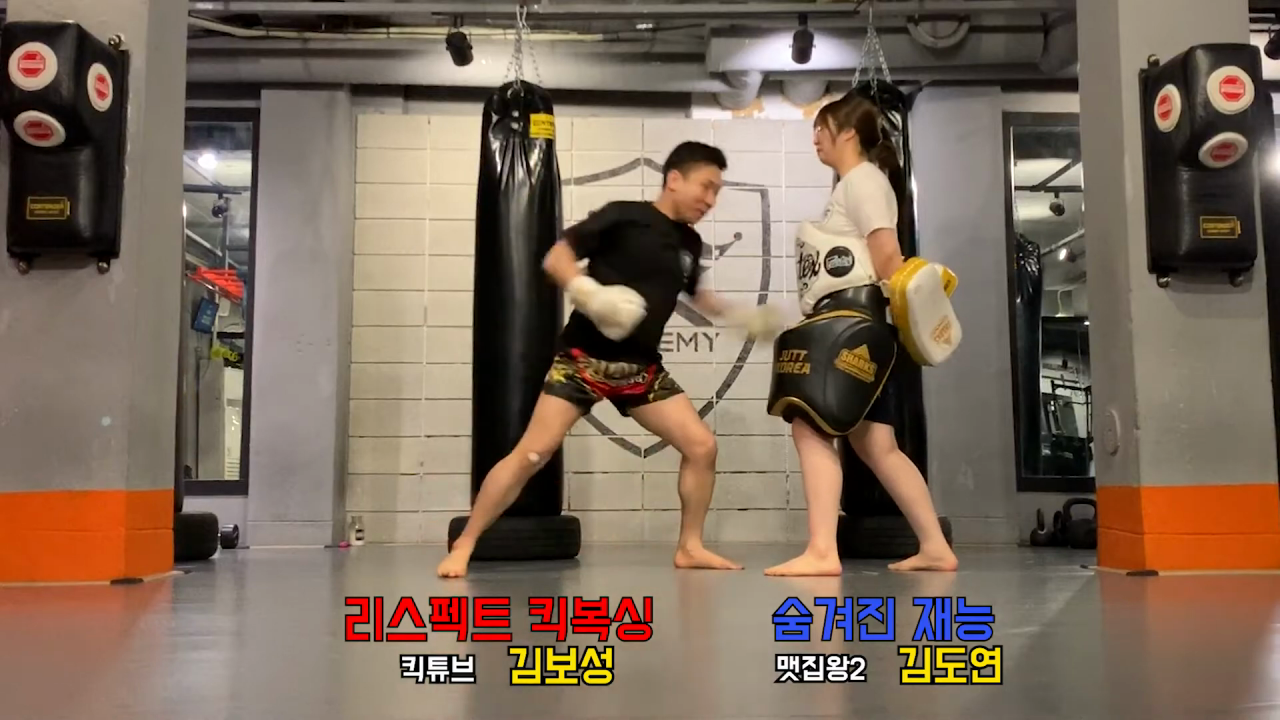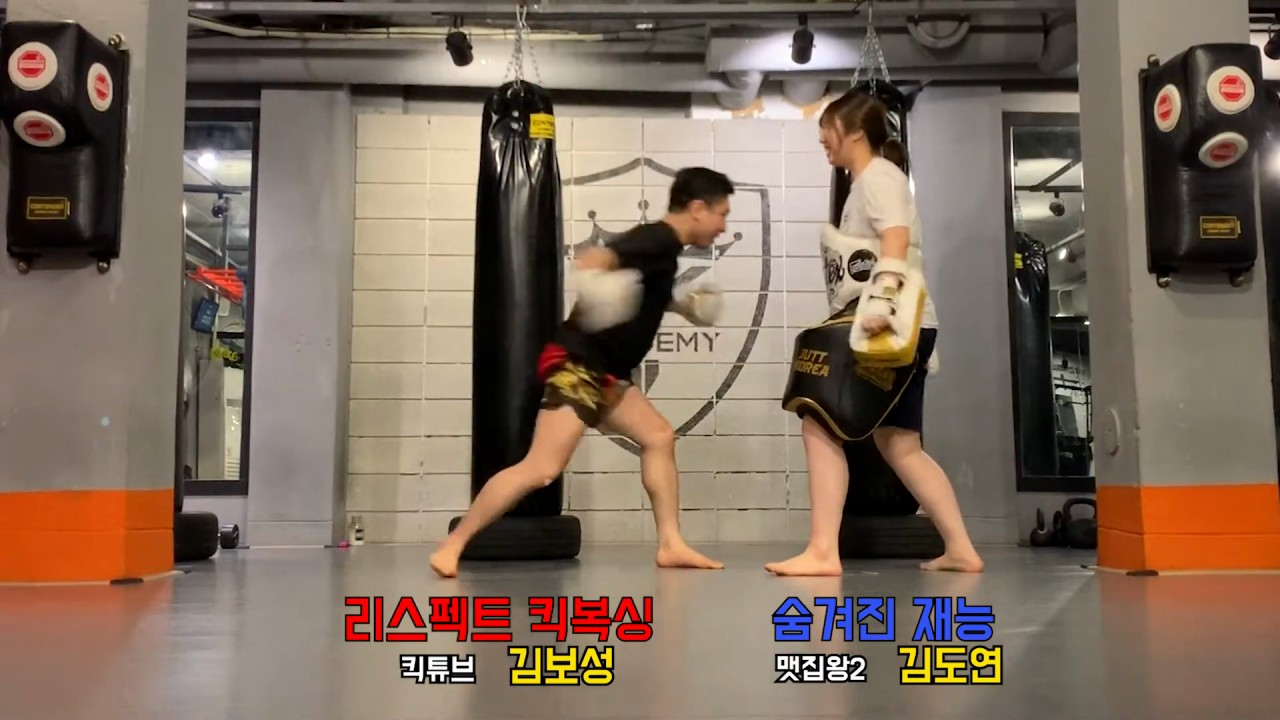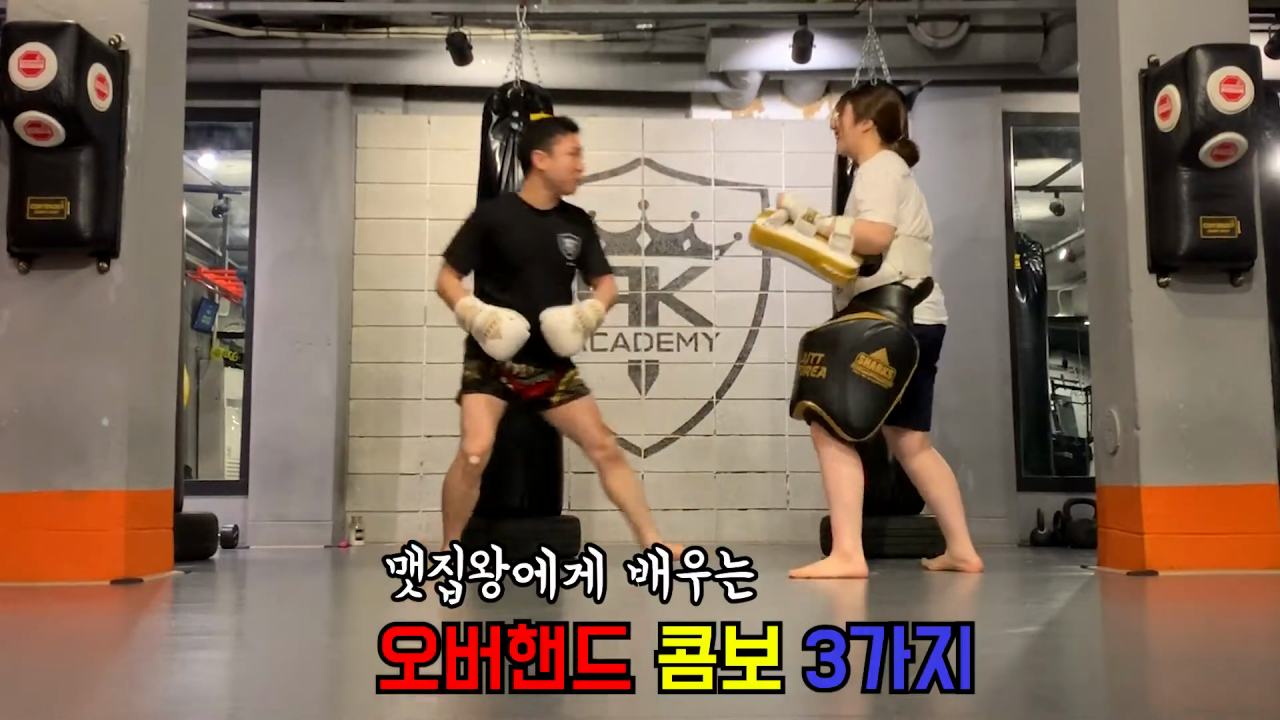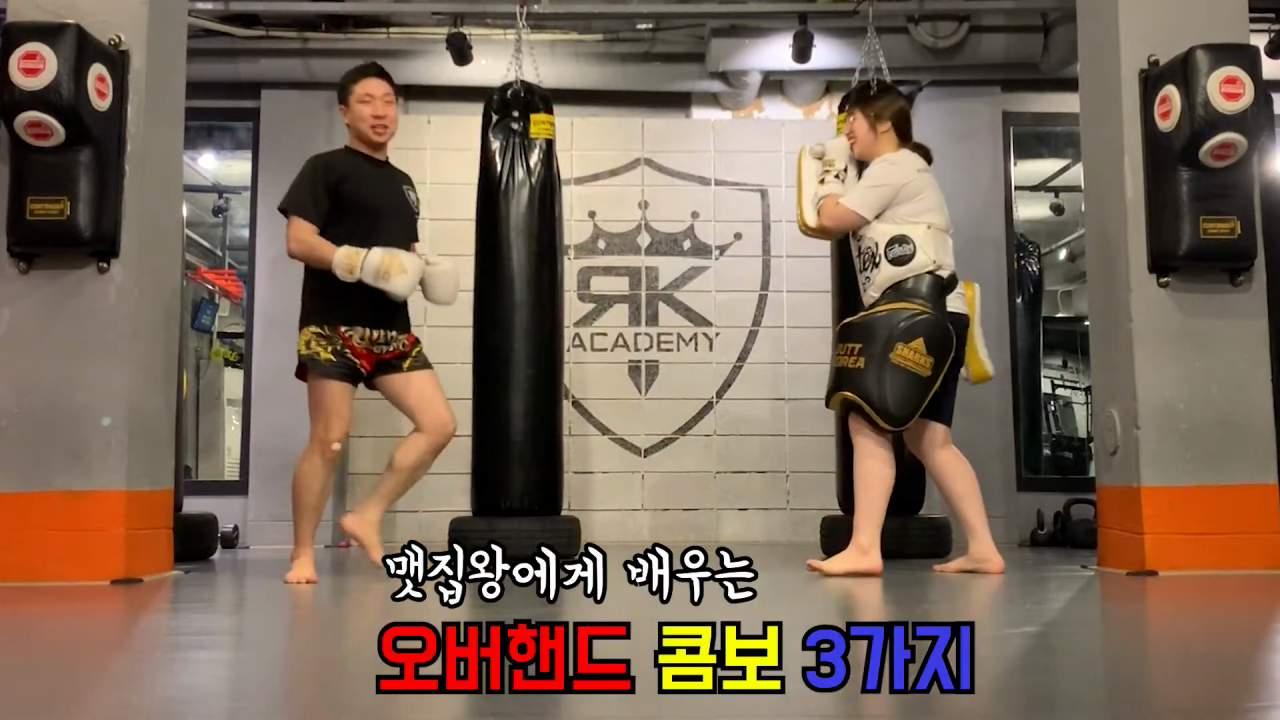
dt=1s
person 1, frame 1
left shoulder: (861, 180)
right shoulder: (855, 184)
left elbow: (887, 253)
right elbow: (878, 256)
left hip: (852, 321)
left knee: (810, 427)
right knee: (877, 446)
left ankle: (822, 552)
right ankle: (935, 548)
person 1, frame 2
left shoulder: (877, 177)
right shoulder: (869, 182)
left elbow: (896, 243)
left wrist: (882, 305)
left hip: (889, 326)
right hip: (895, 327)
left knee: (820, 426)
right knee: (899, 445)
left ankle: (822, 552)
right ankle: (960, 549)
person 1, frame 3
left shoulder: (879, 168)
right shoulder: (885, 169)
left elbow: (875, 238)
right hip: (914, 322)
left knee: (830, 427)
right knee: (910, 443)
left ankle: (847, 554)
right ankle: (961, 549)
person 1, frame 4
left shoulder: (894, 167)
right shoulder: (903, 173)
left elbow: (832, 219)
left wrist: (832, 171)
left knee: (868, 422)
right knee: (928, 439)
left ankle: (864, 549)
right ankle: (982, 549)
person 2, frame 1
left shoulder: (687, 240)
right shoulder: (624, 216)
left elbow: (695, 295)
right elbow: (555, 258)
left wrist: (739, 314)
right wrist: (593, 294)
left hip: (642, 367)
right hip: (584, 358)
left knee: (702, 447)
right knee: (532, 453)
left ankle: (689, 547)
right ankle: (463, 546)
person 2, frame 2
left shoulder: (658, 245)
right shoulder: (654, 239)
right elbow: (590, 261)
left wrist: (682, 303)
right wrist: (596, 289)
left hip: (606, 374)
right hip: (578, 367)
left knee: (660, 439)
right knee: (543, 468)
left ankle: (671, 545)
right ankle: (456, 543)
person 2, frame 3
left shoulder: (576, 223)
right shoulder: (493, 216)
left elbow: (604, 286)
right elbow: (447, 279)
left wrist: (584, 316)
right wrist: (478, 315)
left hip: (553, 363)
right hip: (493, 358)
left knee: (604, 448)
right knee: (473, 454)
left ankle: (652, 544)
right ankle: (449, 549)
person 2, frame 4
left shoulder: (403, 182)
right shoulder: (325, 168)
right elbow: (297, 241)
left wrist: (427, 269)
right wrist: (367, 264)
left hip: (393, 330)
right hip: (333, 327)
left knee: (439, 423)
right knee: (328, 442)
left ankle: (368, 515)
right ankle: (303, 554)
